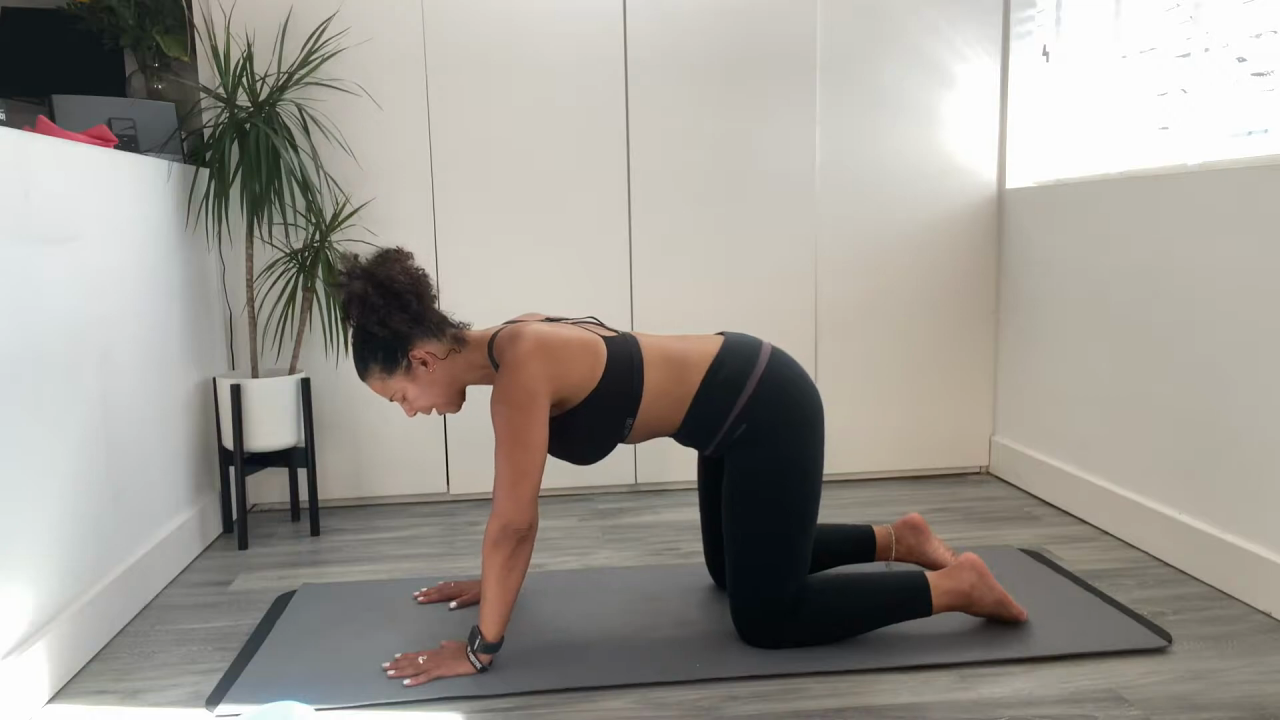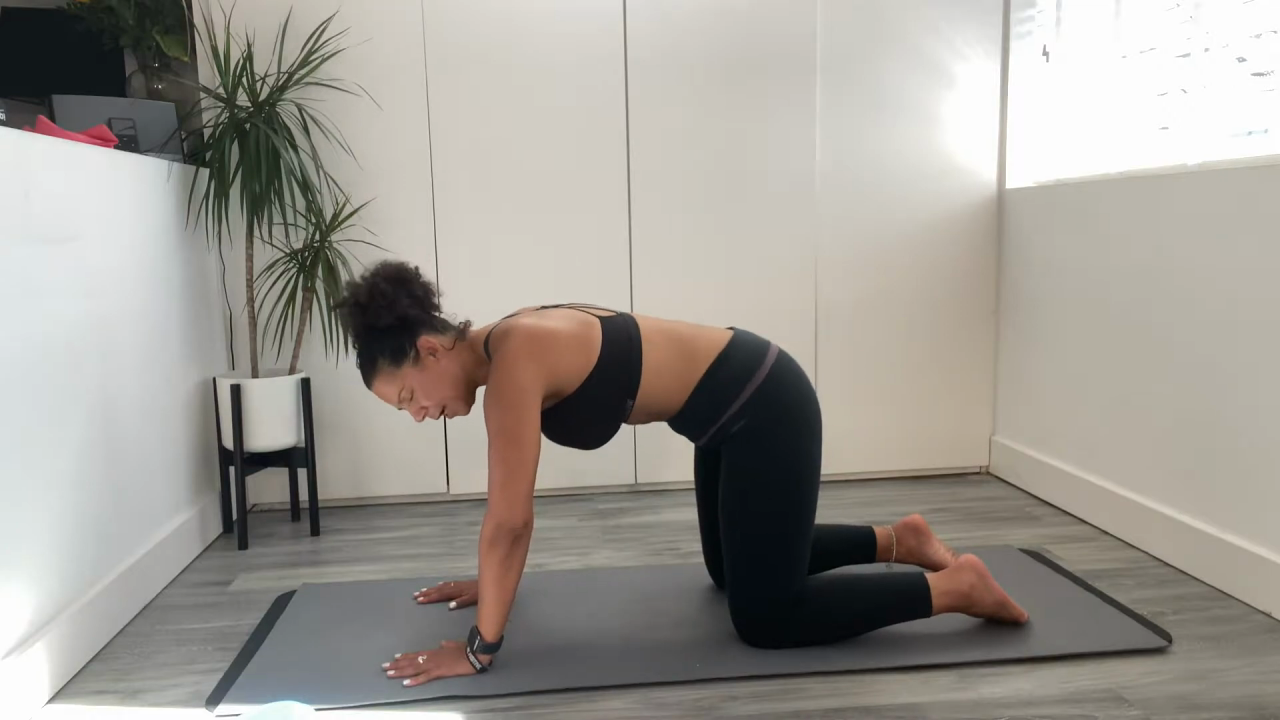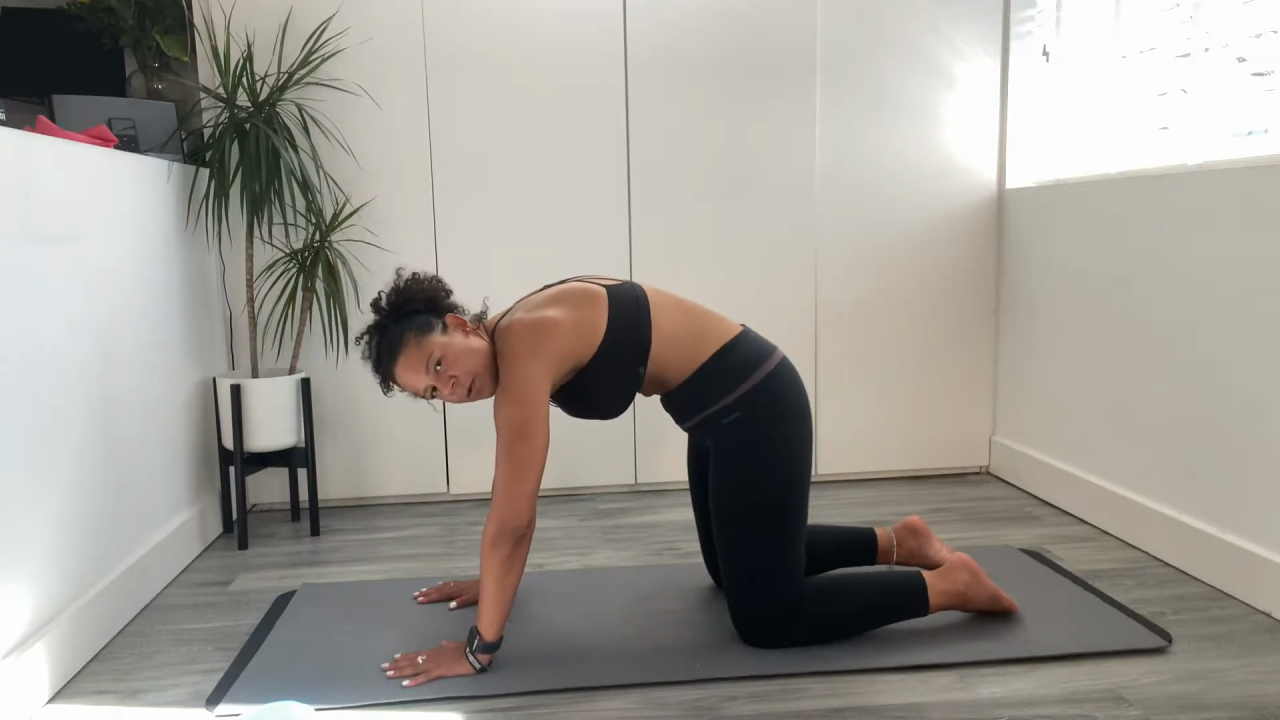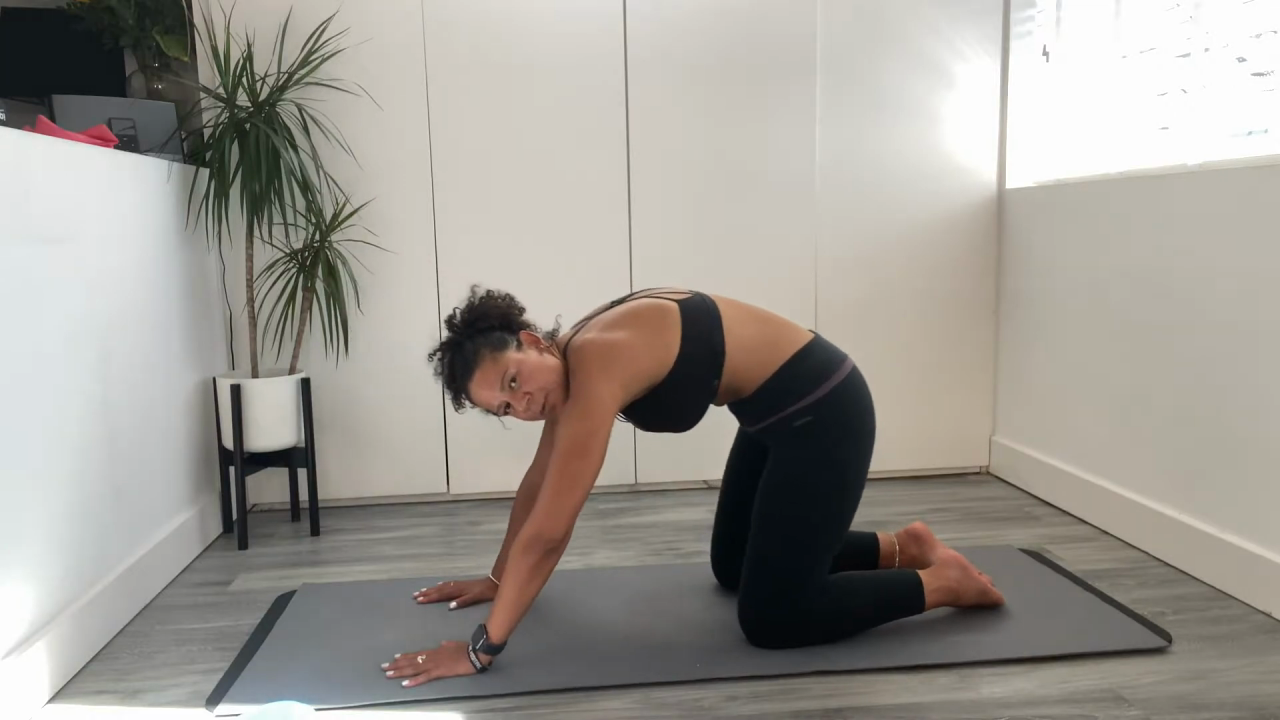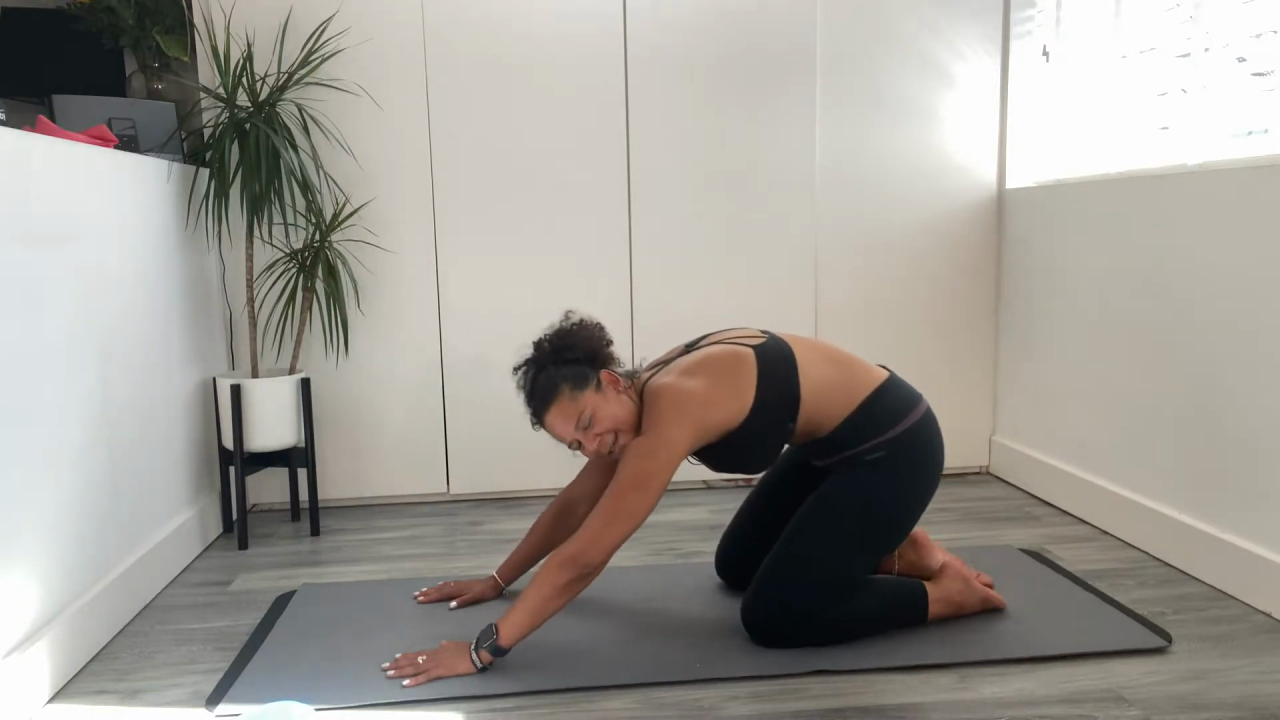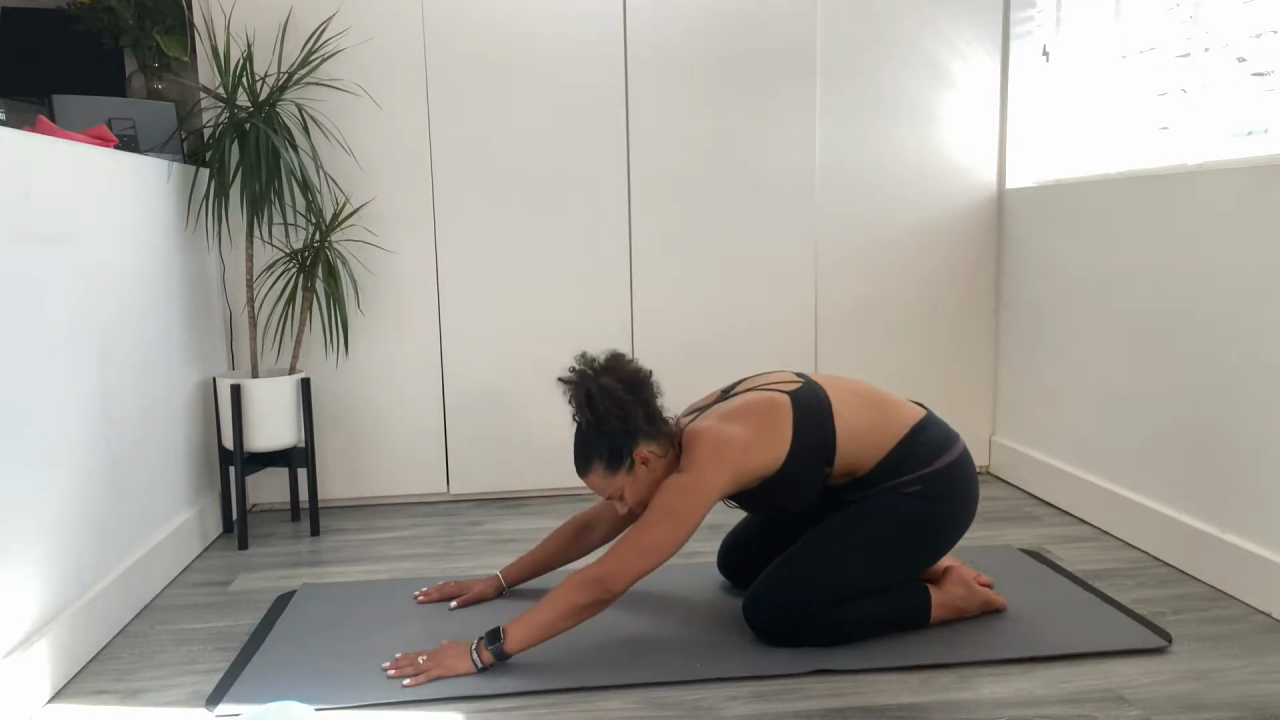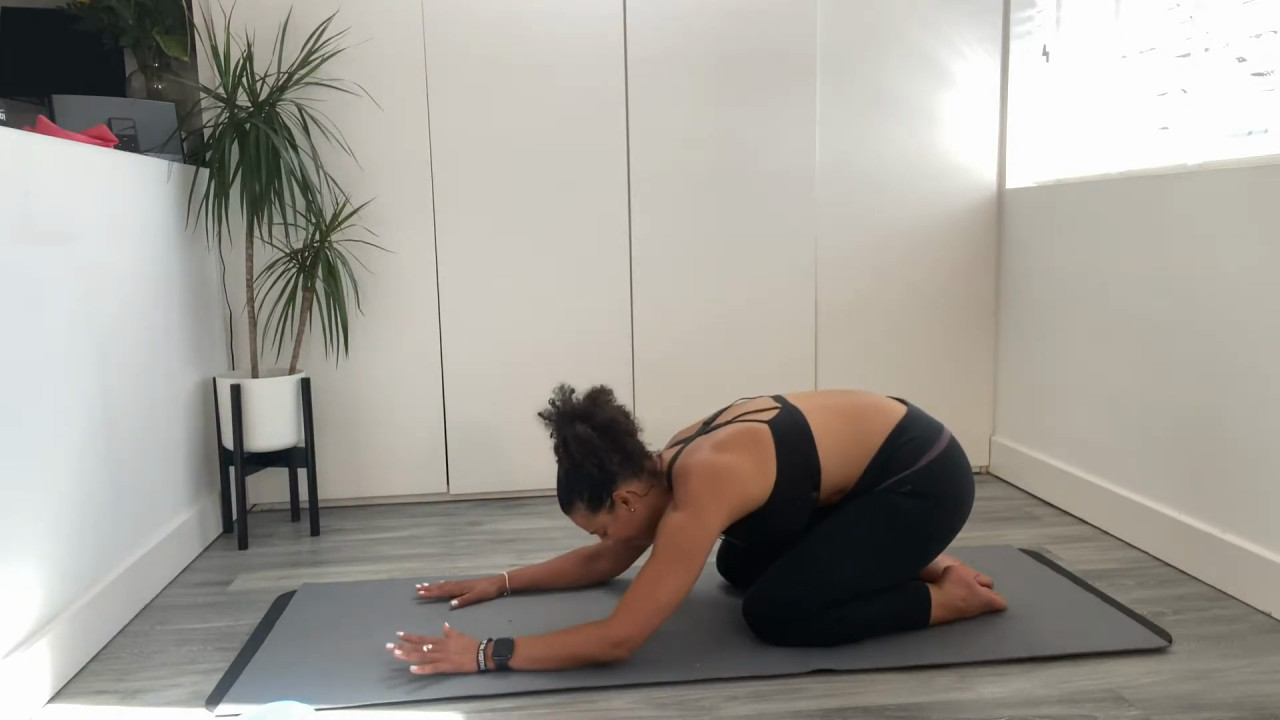
dt=0.7s
person 1, frame 1
left shoulder: (521, 368)
right shoulder: (510, 347)
left elbow: (515, 522)
right elbow: (511, 500)
left wrist: (480, 648)
right wrist: (493, 581)
left hip: (769, 411)
right hip: (737, 402)
left knee: (767, 618)
right knee: (732, 570)
left ankle: (955, 586)
right ankle: (896, 540)
person 1, frame 2
left shoulder: (514, 360)
right shoulder: (513, 347)
left elbow: (509, 518)
right elbow: (510, 509)
left wrist: (480, 646)
right wrist: (489, 582)
left hip: (767, 408)
right hip: (734, 404)
left knee: (767, 617)
right knee: (731, 569)
left ankle: (956, 586)
right ankle: (896, 539)
person 1, frame 3
left shoulder: (524, 346)
right shoulder: (518, 338)
left elbow: (512, 516)
right elbow: (512, 488)
left wrist: (478, 648)
right wrist: (491, 581)
left hip: (755, 405)
right hip: (726, 405)
left knee: (766, 618)
right knee: (732, 567)
left ankle: (951, 585)
right ankle: (898, 543)
person 1, frame 4
left shoulder: (597, 365)
right shoulder: (571, 361)
left elbow: (548, 532)
right elbow: (538, 483)
left wrist: (481, 649)
right wrist: (496, 580)
left hip: (824, 411)
right hip: (776, 412)
left knee: (770, 618)
right knee: (732, 569)
left ankle: (940, 582)
right ankle: (900, 547)
person 1, frame 5
left shoulder: (672, 410)
right shoulder: (642, 395)
left elbow: (583, 557)
right elbow: (575, 502)
left wrist: (483, 649)
right wrist: (497, 580)
left hip: (894, 447)
right hip: (835, 442)
left knee: (773, 617)
right knee: (737, 567)
left ankle: (946, 593)
right ankle: (900, 552)
person 1, frame 6
left shoulder: (706, 459)
right shoulder: (681, 436)
left elbow: (602, 585)
right elbow: (594, 525)
left wrist: (484, 650)
right wrist: (500, 580)
left hip: (930, 482)
right hip: (868, 470)
left knee: (775, 612)
right knee: (740, 564)
left ankle: (945, 595)
right ankle: (905, 559)
person 1, frame 7
left shoulder: (696, 498)
right shoulder: (669, 468)
left elbow: (618, 639)
right elbow: (606, 562)
left wrist: (487, 654)
right wrist: (501, 581)
left hip: (924, 480)
right hip: (875, 464)
left knee: (774, 613)
right knee: (739, 566)
left ankle: (946, 596)
right ankle: (908, 558)
